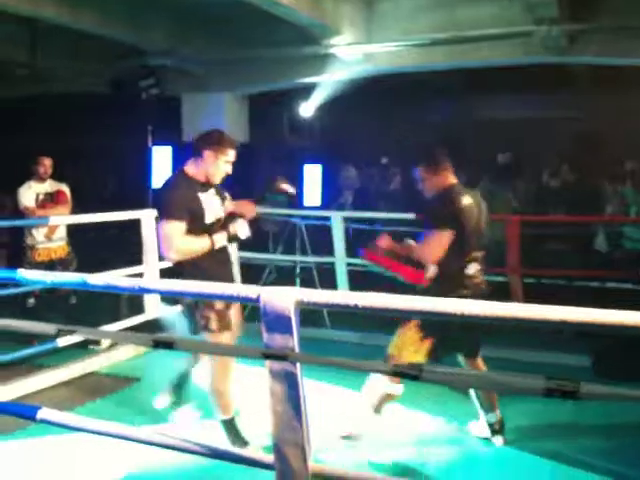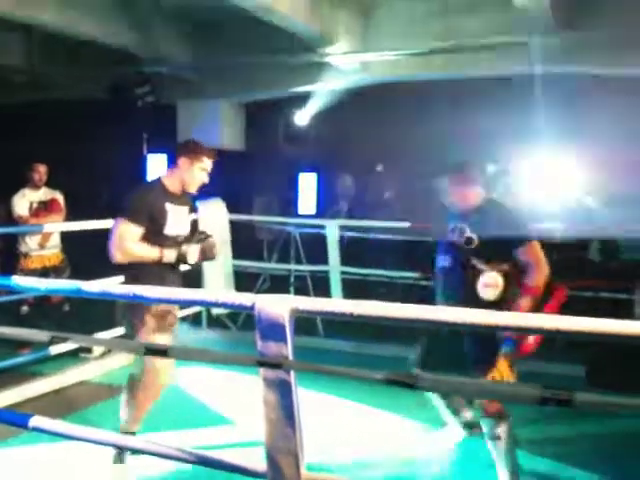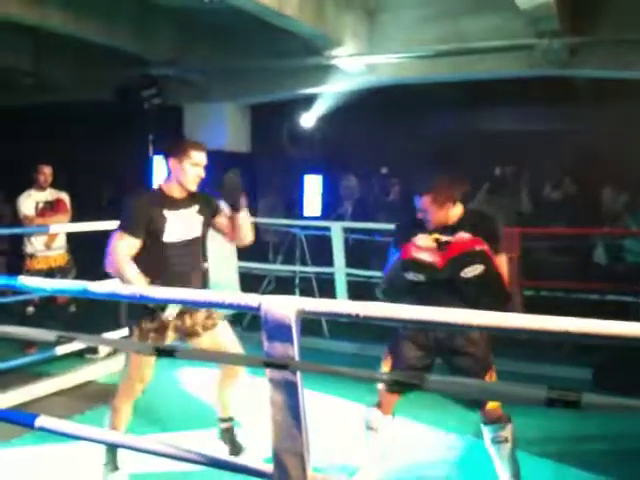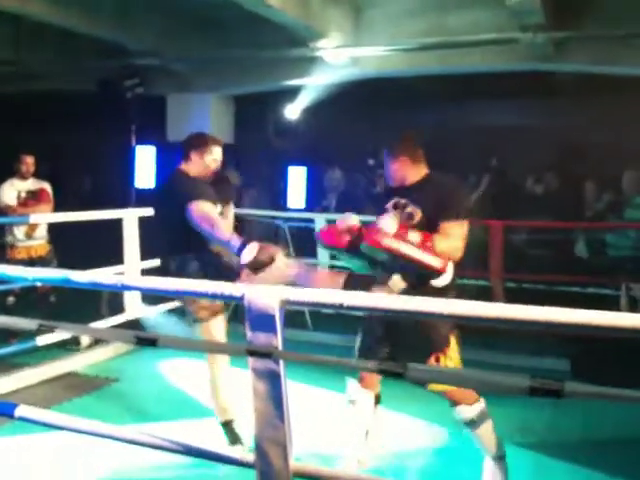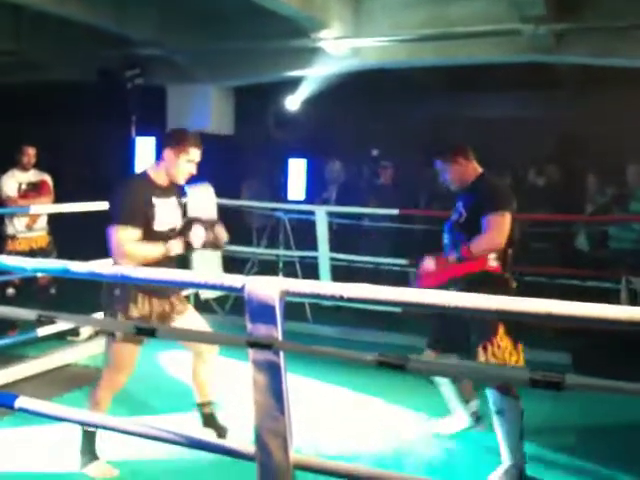
dt=0.5s
person 1, frame 1
left shoulder: (209, 184)
right shoulder: (176, 192)
left elbow: (233, 209)
right elbow: (171, 249)
right wrist: (222, 236)
left hip: (222, 275)
left knee: (231, 330)
right knee: (224, 356)
left ankle: (181, 384)
right ankle: (229, 427)
person 1, frame 2
left shoulder: (186, 202)
right shoulder: (145, 197)
right elbow: (119, 249)
left wrist: (196, 248)
right wrist: (173, 254)
left knee: (151, 370)
right knee: (158, 372)
left ankle: (129, 429)
right ankle: (123, 445)
person 1, frame 3
left shoulder: (202, 202)
right shoulder: (143, 206)
left elbow: (243, 238)
right elbow: (115, 260)
left wrist: (238, 203)
left hip: (195, 304)
right hip: (154, 310)
left knee: (235, 359)
right knee: (134, 384)
left ankle: (227, 430)
person 1, frame 4
left shoulder: (173, 188)
right shoulder: (191, 185)
right elbow: (205, 219)
left wrist: (226, 199)
right wrist: (240, 245)
left hip: (189, 280)
right hip: (198, 267)
left knee: (218, 357)
left ankle: (232, 435)
person 1, frame 5
left shoulder: (173, 192)
right shoulder: (132, 192)
right elbow: (123, 255)
left wrist: (203, 234)
right wrist: (178, 243)
left hip: (166, 292)
right hip: (132, 296)
left knee: (206, 347)
right knee: (115, 376)
left ankle: (209, 420)
right ankle: (88, 450)
person 2, frame 1
left shoulder: (443, 203)
right shoulder: (474, 200)
left elbow: (430, 254)
left wrist: (393, 246)
right wrist: (436, 250)
left hip: (444, 295)
right hip: (471, 291)
left knee: (397, 359)
right knee: (471, 359)
right ankle: (493, 425)
person 2, frame 2
left shoulder: (502, 217)
right shoulder: (455, 217)
left elbow: (539, 267)
left wrist: (521, 309)
right wrist: (440, 301)
left knee: (488, 398)
right ankle: (466, 420)
person 2, frame 3
left shoulder: (483, 225)
right shoulder: (411, 228)
left elbow: (501, 281)
right elbow: (390, 283)
left wrist: (481, 259)
right wrist: (411, 260)
left hip: (464, 328)
right hip: (417, 325)
left knee: (490, 406)
right knee: (385, 397)
person 2, frame 4
left shoulder: (446, 192)
right shoulder: (391, 194)
left elbow: (452, 249)
right elbow: (372, 240)
left wrist: (404, 234)
left hip: (426, 300)
right hip: (387, 296)
left knee: (451, 386)
right knee: (367, 376)
right ankle: (358, 452)
person 2, frame 5
left shoulder: (493, 191)
right shoulder: (466, 194)
left elbow: (494, 239)
left wrist: (444, 262)
right wrist: (439, 268)
left hip: (486, 294)
right hip: (459, 291)
right knee: (438, 357)
person 3, frame 1
left shoulder: (61, 187)
right shoulder: (25, 190)
left elbow: (66, 209)
right elbow: (30, 215)
left wrist: (41, 212)
right wrist: (55, 210)
left hip: (60, 245)
right hip: (36, 247)
person 3, frame 2
left shoulder: (55, 195)
right shoulder: (19, 197)
left elbow: (60, 217)
right elbow: (23, 223)
left wrist: (35, 220)
right wrist: (48, 219)
left hip: (54, 253)
right hip: (29, 255)
left knee: (59, 294)
person 3, frame 3
left shoulder: (61, 196)
right shoulder: (25, 198)
left elbow: (65, 217)
right elbow: (28, 223)
left wrist: (40, 220)
right wrist: (54, 219)
left hip: (59, 253)
right hip: (35, 255)
left knee: (64, 295)
right knee: (32, 296)
person 3, frame 4
left shoulder: (43, 186)
left elbow: (48, 208)
left wrist: (22, 210)
right wrist: (36, 210)
left hip: (40, 244)
right hip: (16, 245)
person 3, frame 5
left shoulder: (44, 178)
left elbow: (48, 199)
left wrist: (24, 202)
right wrist: (37, 200)
left hip: (40, 234)
right hip: (16, 236)
